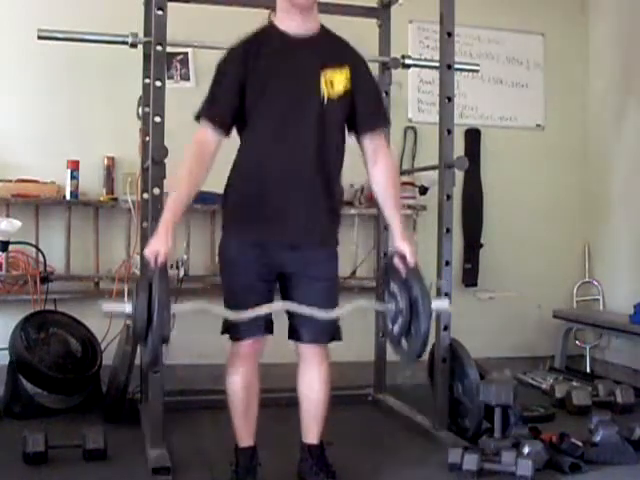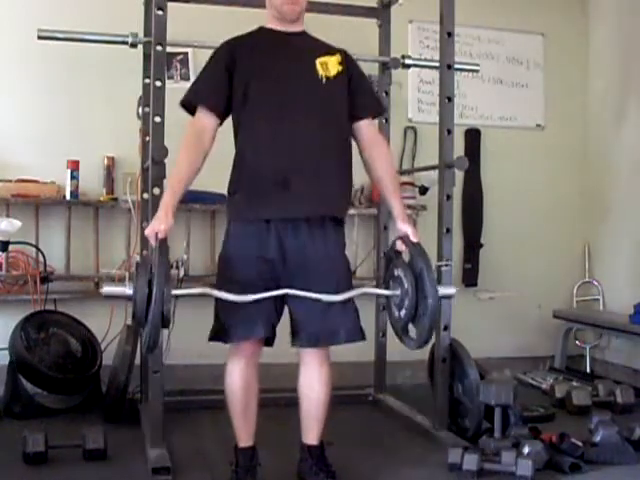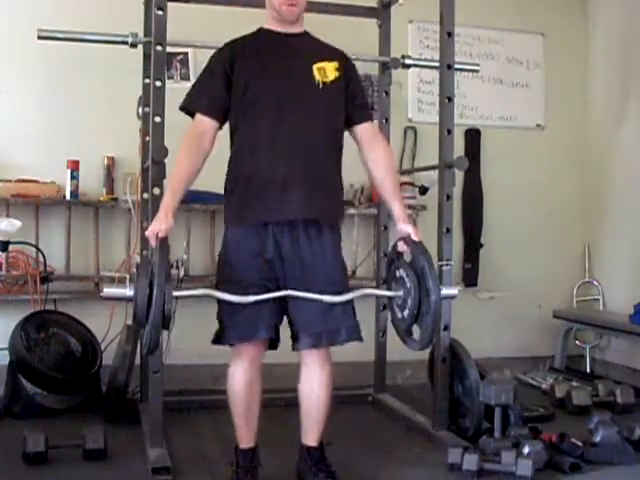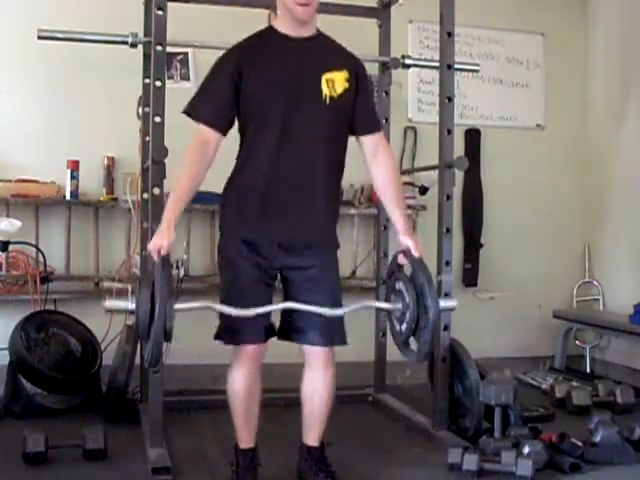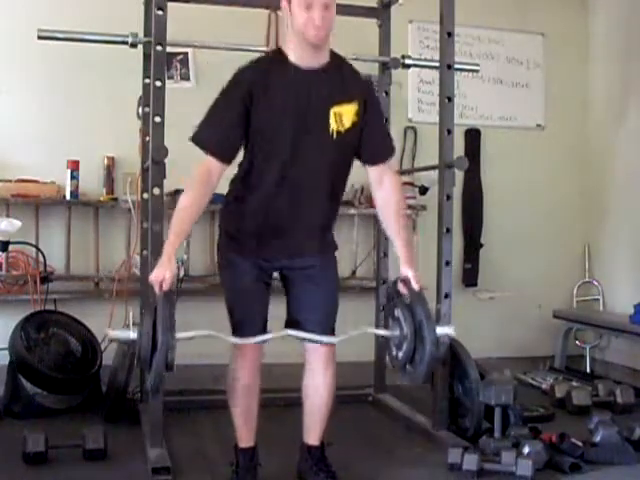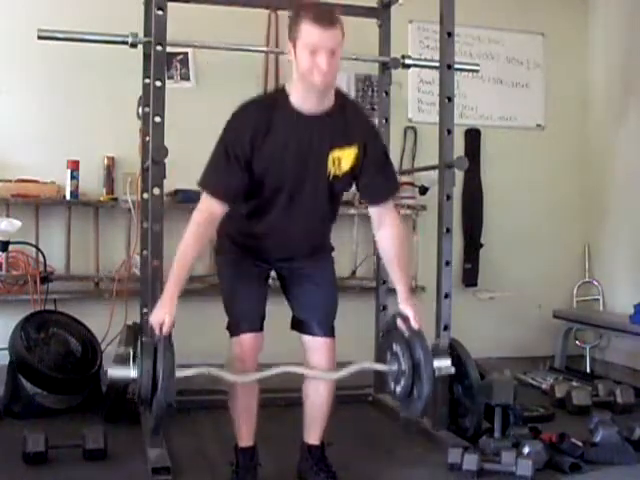
dt=0.2s
person 1, frame 1
left shoulder: (346, 60)
right shoulder: (247, 56)
left elbow: (377, 149)
right elbow: (205, 144)
left wrist: (398, 232)
right wrist: (166, 226)
left hip: (315, 230)
right hip: (250, 228)
left knee: (315, 344)
right knee: (246, 342)
person 1, frame 2
left shoulder: (337, 59)
right shoulder: (238, 52)
left elbow: (370, 138)
right elbow: (201, 130)
left wrist: (400, 216)
right wrist: (167, 207)
left hip: (321, 221)
right hip: (254, 219)
left knee: (316, 346)
right knee: (245, 345)
person 1, frame 3
left shoulder: (335, 60)
right shoulder: (237, 55)
left elbow: (369, 139)
right elbow: (201, 133)
left wrist: (400, 216)
right wrist: (167, 208)
left hip: (317, 224)
right hip: (251, 223)
left knee: (317, 348)
right knee: (247, 348)
person 1, frame 4
left shoulder: (345, 64)
right shoulder: (245, 58)
left elbow: (376, 149)
right elbow: (204, 144)
left wrist: (403, 229)
right wrist: (168, 224)
left hip: (314, 236)
right hip: (248, 233)
left knee: (321, 349)
right knee: (248, 348)
person 1, frame 5
left shoulder: (356, 91)
right shoulder: (253, 82)
left elbow: (383, 179)
right elbow: (207, 171)
left wrist: (405, 261)
right wrist: (170, 254)
left hip: (312, 242)
right hip: (247, 238)
left knee: (322, 347)
right knee: (248, 346)
person 1, frame 6
left shoulder: (358, 129)
right shoulder: (253, 122)
left elbow: (384, 218)
right elbow: (209, 212)
left wrist: (404, 297)
right wrist: (170, 296)
left hip: (310, 249)
right hip: (246, 244)
left knee: (322, 348)
right knee: (246, 343)
